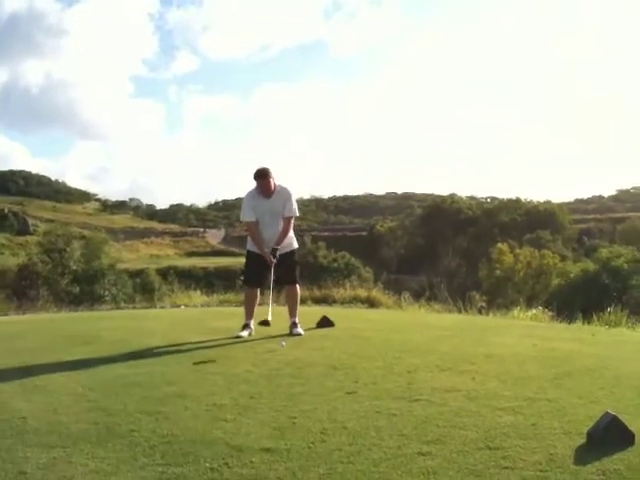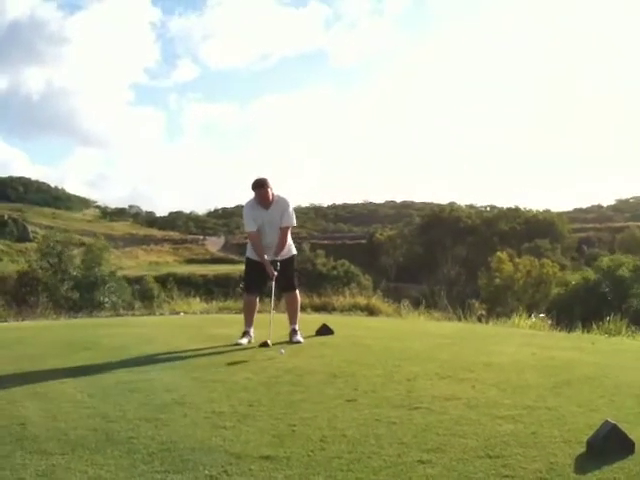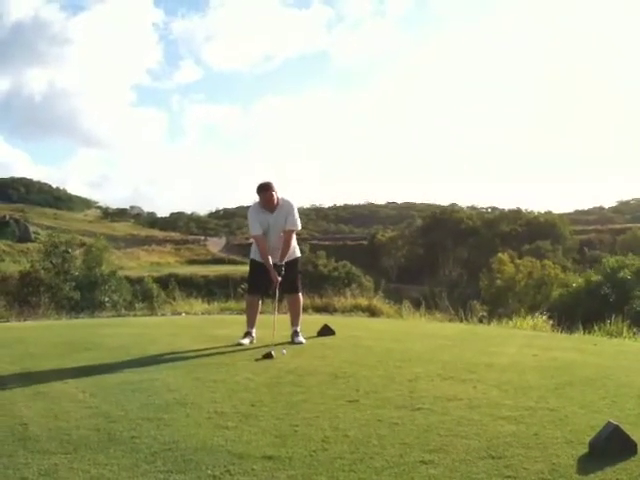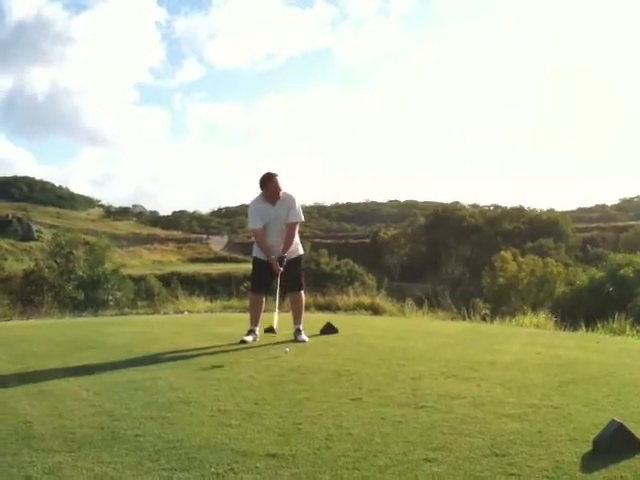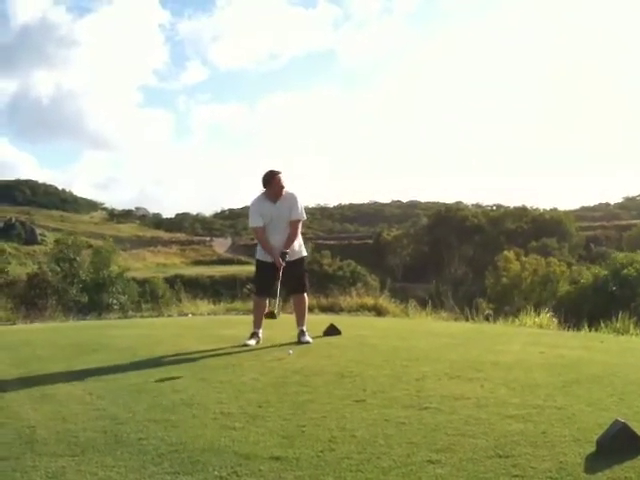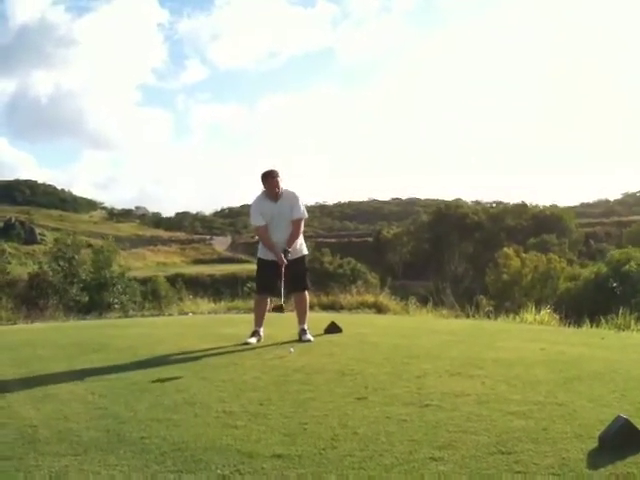
dt=0.4s
person 1, frame 1
left shoulder: (286, 194)
right shoulder: (249, 198)
left elbow: (288, 223)
right elbow: (251, 228)
left wrist: (276, 247)
right wrist: (265, 251)
left hip: (285, 247)
right hip: (257, 249)
left knee: (292, 283)
right knee: (251, 286)
left ankle: (294, 322)
right ankle: (248, 324)
person 1, frame 2
left shoulder: (284, 204)
right shoulder: (249, 208)
left elbow: (285, 233)
right elbow: (253, 239)
left wrist: (275, 258)
right wrist: (266, 263)
left hip: (284, 254)
right hip: (256, 256)
left knee: (291, 290)
right knee: (250, 292)
left ankle: (294, 330)
right ankle: (248, 332)
person 1, frame 3
left shoulder: (289, 207)
right shoulder: (253, 211)
left elbow: (289, 237)
right elbow: (260, 243)
left wrist: (281, 263)
right wrist: (271, 269)
left hip: (288, 256)
right hip: (261, 258)
left knee: (294, 292)
right knee: (253, 294)
left ankle: (296, 331)
right ankle: (250, 332)
person 1, frame 4
left shoulder: (290, 200)
right shoulder: (255, 206)
left elbow: (292, 230)
right elbow: (259, 236)
left wrist: (283, 255)
right wrist: (272, 260)
left hip: (291, 253)
right hip: (263, 255)
left knee: (296, 290)
right knee: (257, 292)
left ankle: (298, 329)
right ankle: (253, 330)
person 1, frame 5
left shoulder: (292, 199)
right shoulder: (256, 205)
left elbow: (295, 227)
right elbow: (259, 234)
left wrist: (285, 251)
right wrist: (274, 255)
left hip: (294, 254)
right hip: (266, 256)
left knee: (299, 292)
right knee: (260, 295)
left ankle: (302, 331)
right ankle: (256, 333)
person 1, frame 6
left shoulder: (293, 198)
right shoulder: (257, 204)
left elbow: (298, 226)
right elbow: (262, 233)
left wrist: (287, 249)
right wrist: (277, 253)
left hip: (295, 253)
right hip: (268, 255)
left knee: (300, 290)
right knee: (262, 293)
left ankle: (303, 329)
right ankle: (257, 331)
